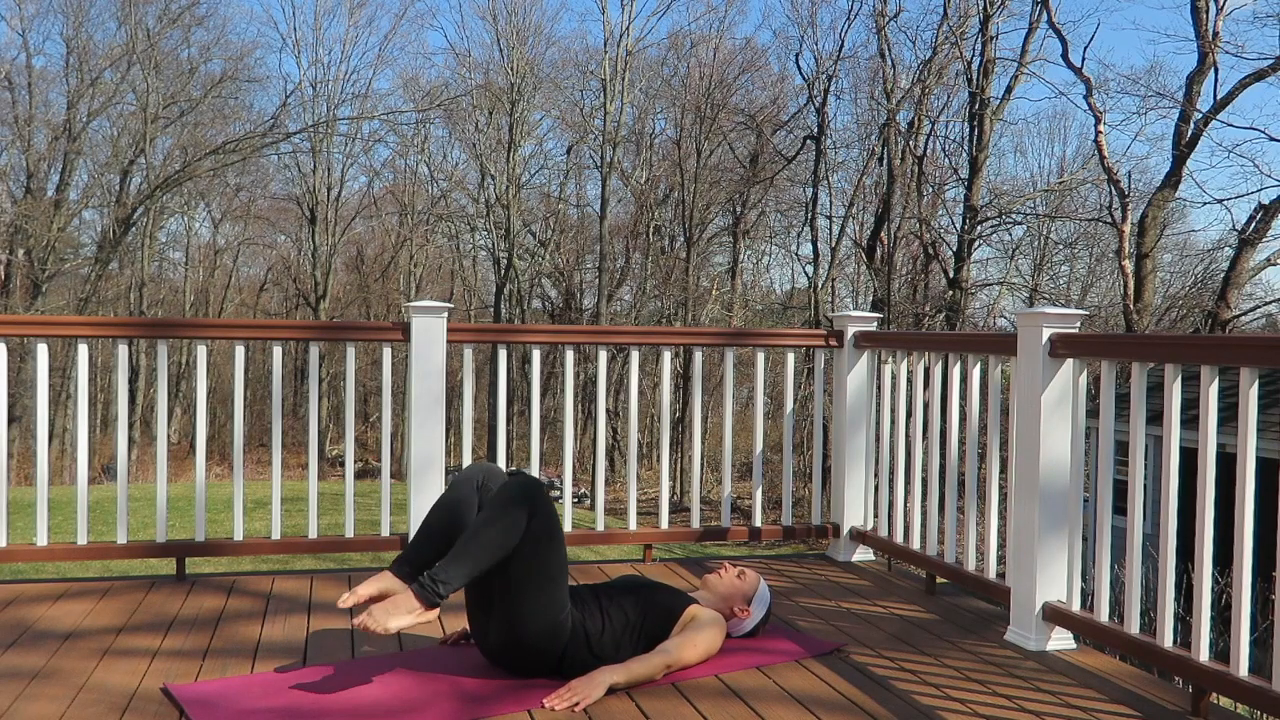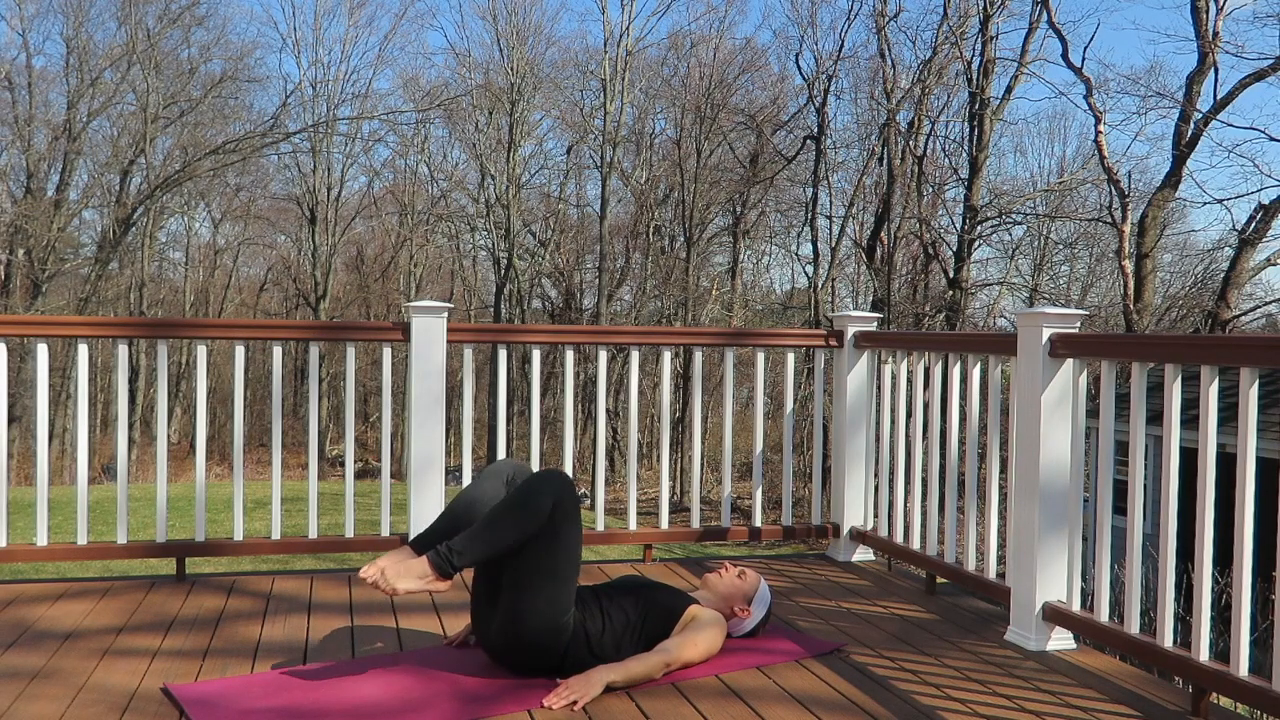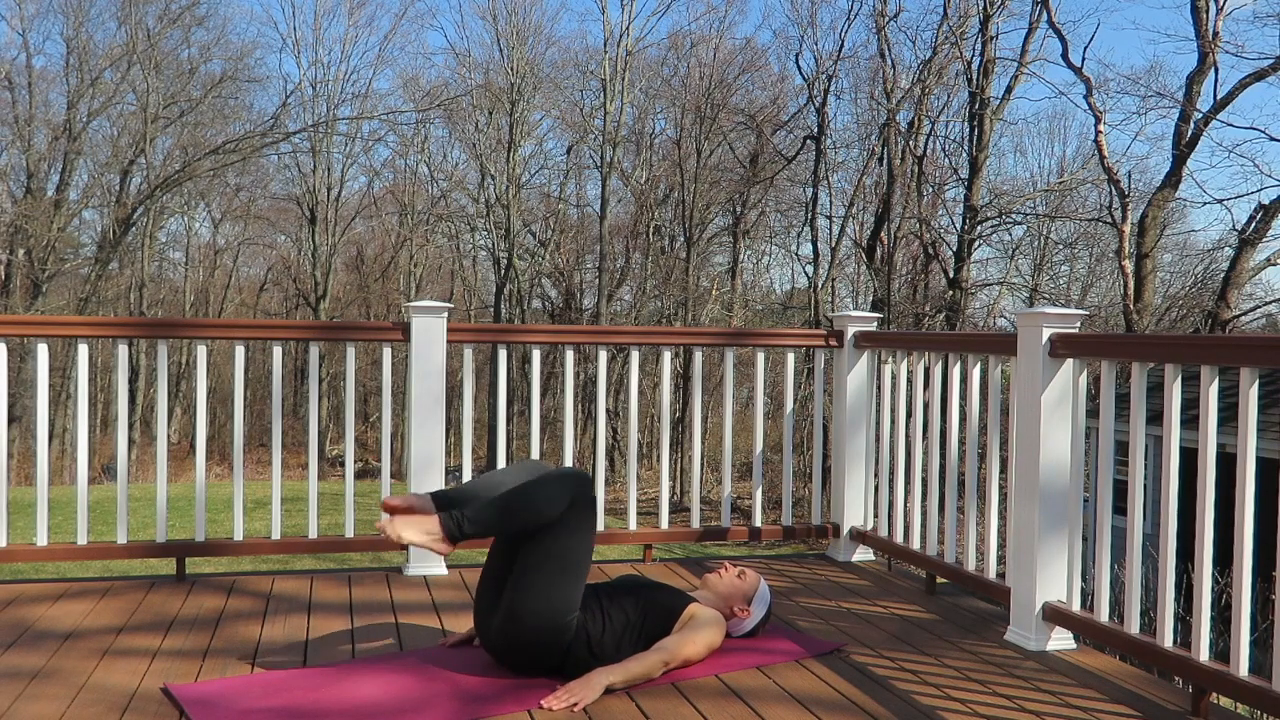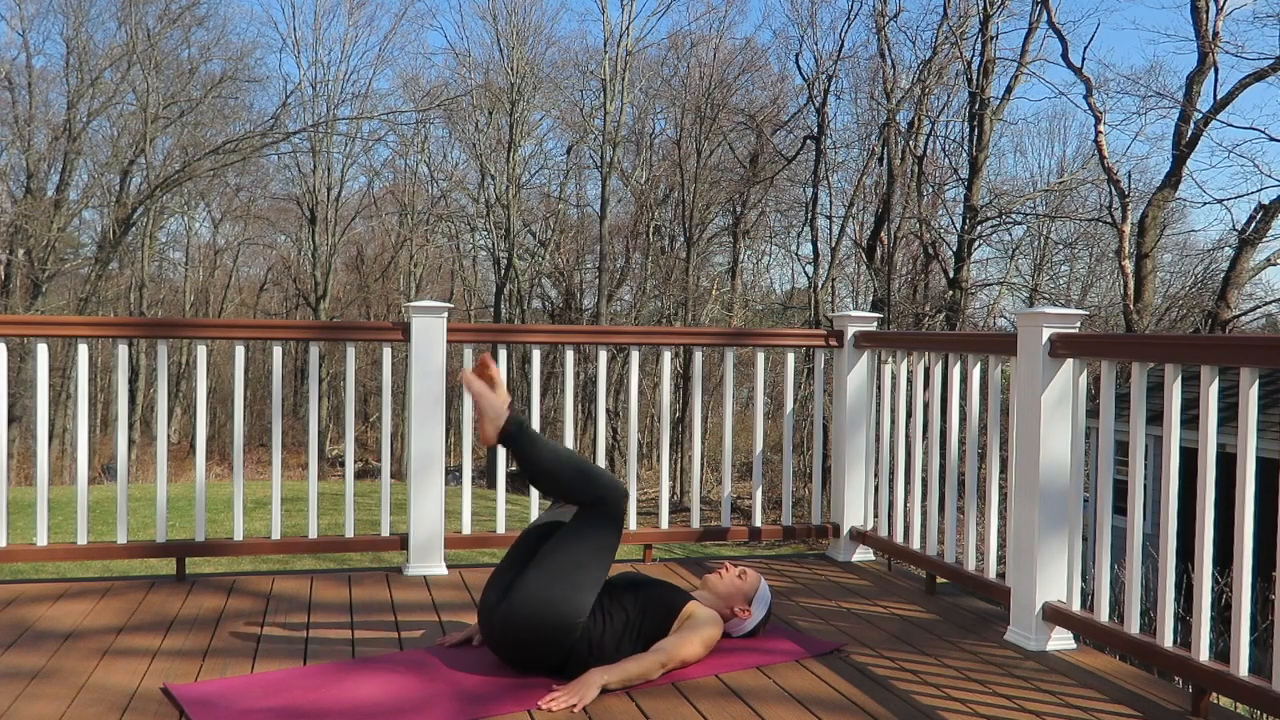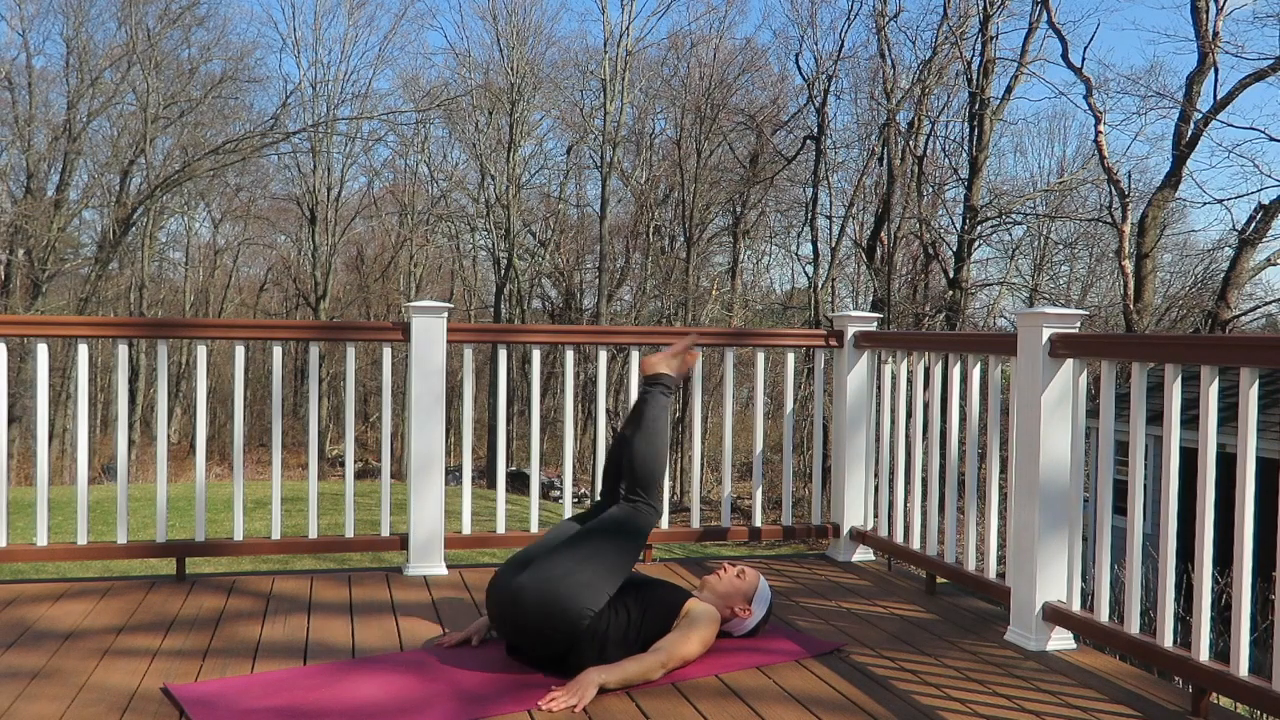
dt=0.2s
person 1, frame 1
left shoulder: (709, 624)
right shoulder: (659, 599)
left elbow: (664, 660)
left wrist: (605, 675)
right wrist: (483, 617)
left hip: (544, 639)
right hip: (513, 628)
left knee: (525, 490)
right knee: (480, 478)
left ankle: (424, 596)
right ankle: (399, 580)
person 1, frame 2
left shoulder: (709, 624)
right shoulder: (662, 599)
left elbow: (664, 659)
left wrist: (603, 674)
right wrist: (487, 620)
left hip: (543, 638)
right hip: (512, 626)
left knee: (554, 486)
right knee: (509, 474)
left ankle: (436, 565)
right ankle: (413, 555)
person 1, frame 3
left shoulder: (708, 623)
right shoulder: (664, 601)
left elbow: (663, 658)
left wrist: (602, 677)
right wrist: (489, 624)
left hip: (544, 638)
right hip: (514, 626)
left knee: (574, 484)
right knee: (533, 475)
left ankle: (448, 526)
right ankle: (436, 510)
person 1, frame 4
left shoulder: (705, 624)
right shoulder: (669, 603)
left elbow: (661, 661)
left wrist: (598, 677)
right wrist: (489, 621)
left hip: (540, 633)
right hip: (516, 620)
left knee: (607, 499)
left ankle: (503, 423)
person 1, frame 5
left shoulder: (704, 620)
right shoulder: (678, 607)
left elbow: (657, 662)
left wrist: (596, 676)
left hip: (545, 611)
right hip: (527, 603)
